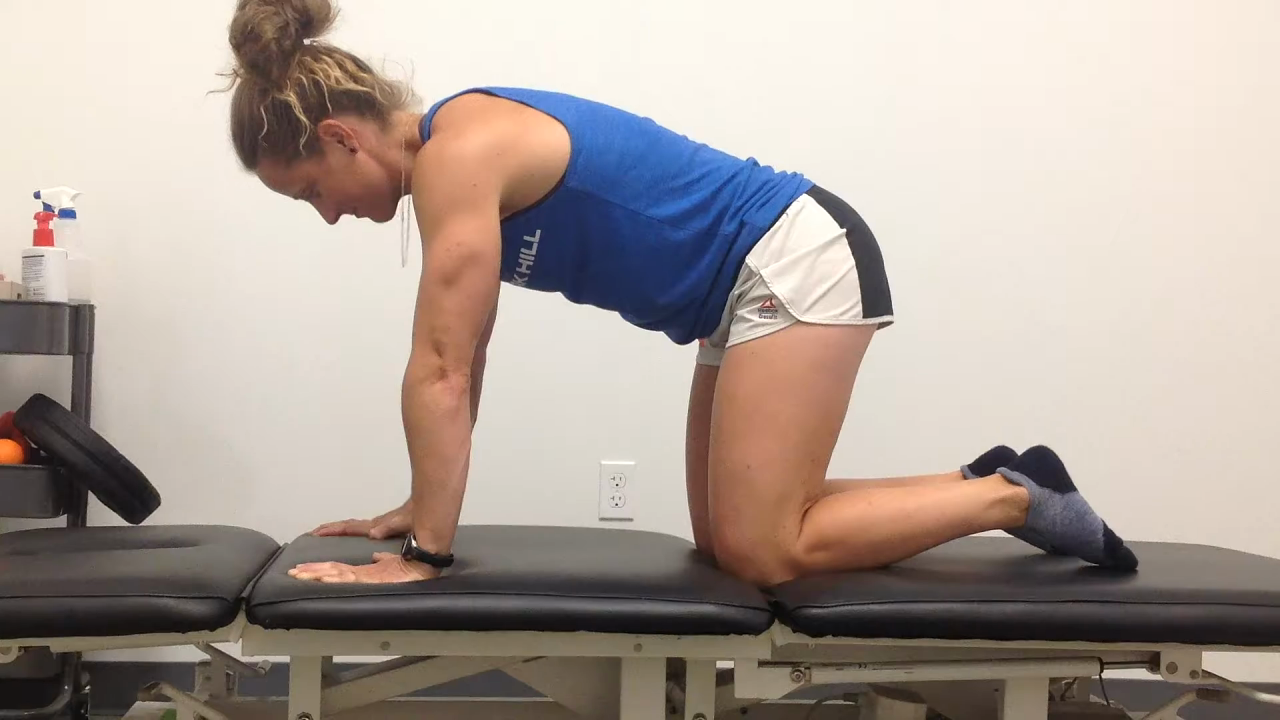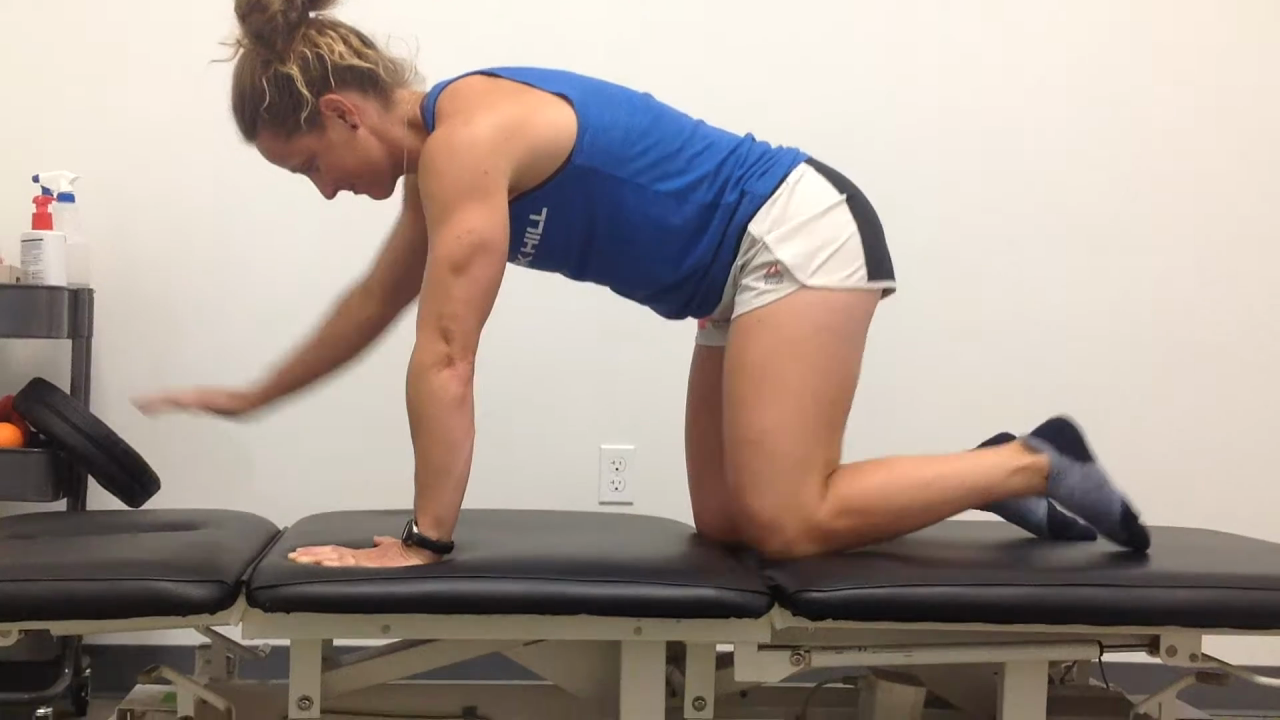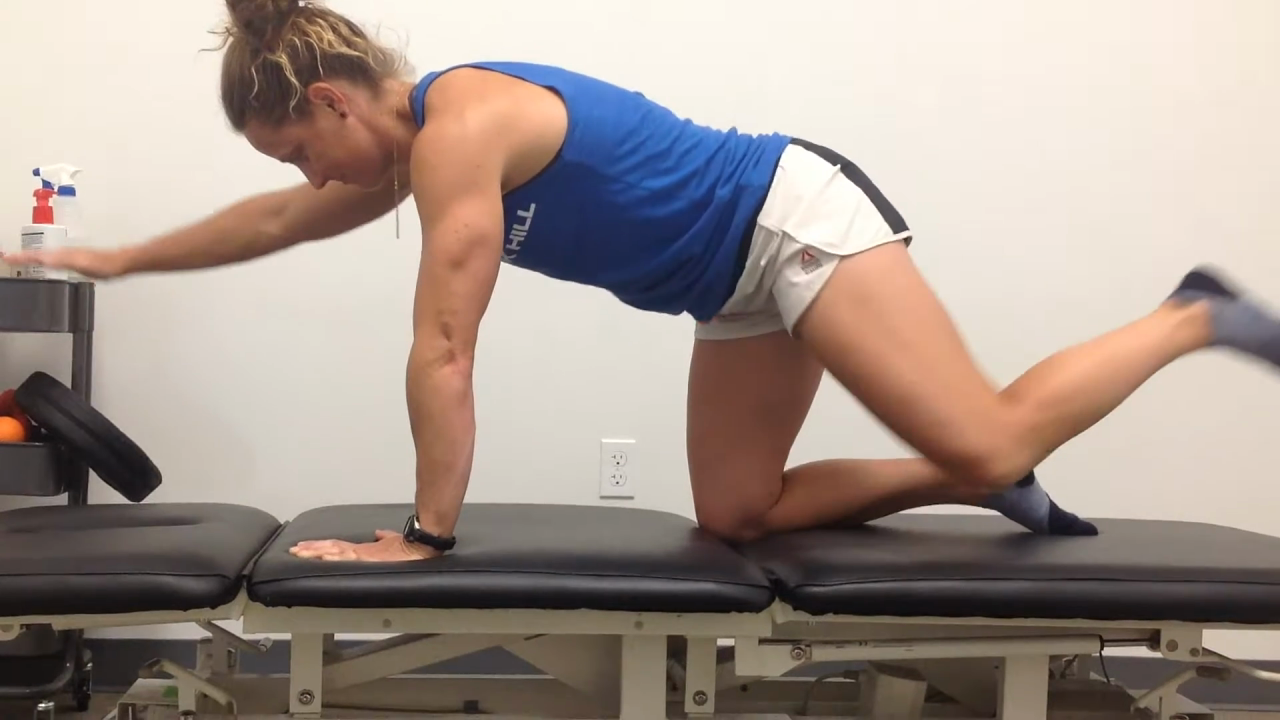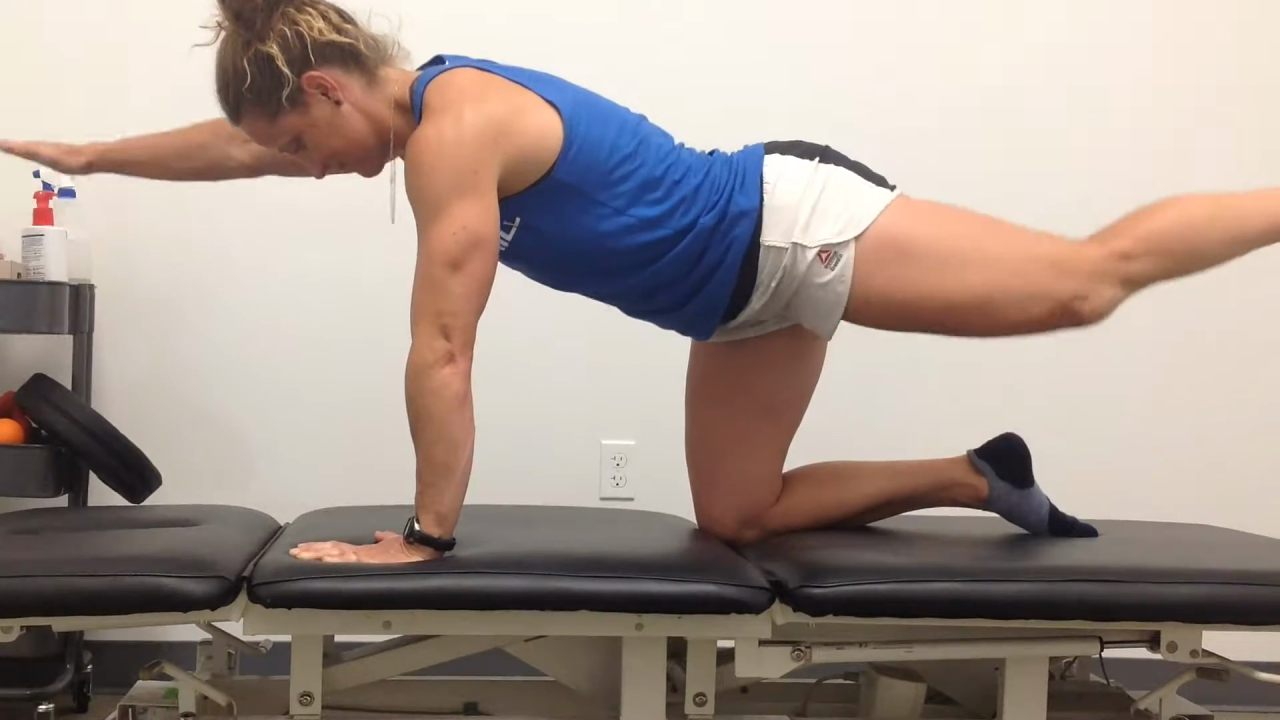
dt=0.4s
person 1, frame 1
left shoulder: (455, 154)
right shoulder: (465, 154)
left elbow: (437, 374)
right elbow: (462, 365)
left wrist: (425, 553)
right wrist: (417, 509)
left hip: (795, 261)
right hip: (752, 282)
left knee: (762, 553)
right knee: (727, 539)
left ankle: (1012, 499)
right ankle: (984, 483)
person 1, frame 2
left shoulder: (466, 138)
right shoulder: (448, 148)
left elbow: (444, 359)
right elbow: (373, 302)
left wrist: (424, 535)
right wrist: (252, 397)
left hip: (792, 233)
right hip: (744, 260)
left knee: (788, 523)
right knee: (731, 521)
left ankle: (1032, 465)
right ankle: (987, 473)
person 1, frame 3
left shoulder: (457, 128)
right shoulder: (419, 142)
left elbow: (442, 357)
right elbow: (276, 223)
left wrist: (425, 532)
right wrist: (120, 259)
left hip: (796, 218)
right hip: (748, 267)
left knee: (984, 442)
right knee: (738, 516)
right ankle: (999, 480)
person 1, frame 4
left shoulder: (452, 131)
right shoulder: (423, 103)
left elbow: (441, 356)
right elbow: (236, 146)
left wrist: (427, 533)
left hip: (793, 226)
right hip: (747, 283)
left knee: (1087, 277)
right knee: (739, 516)
right ankle: (980, 479)
